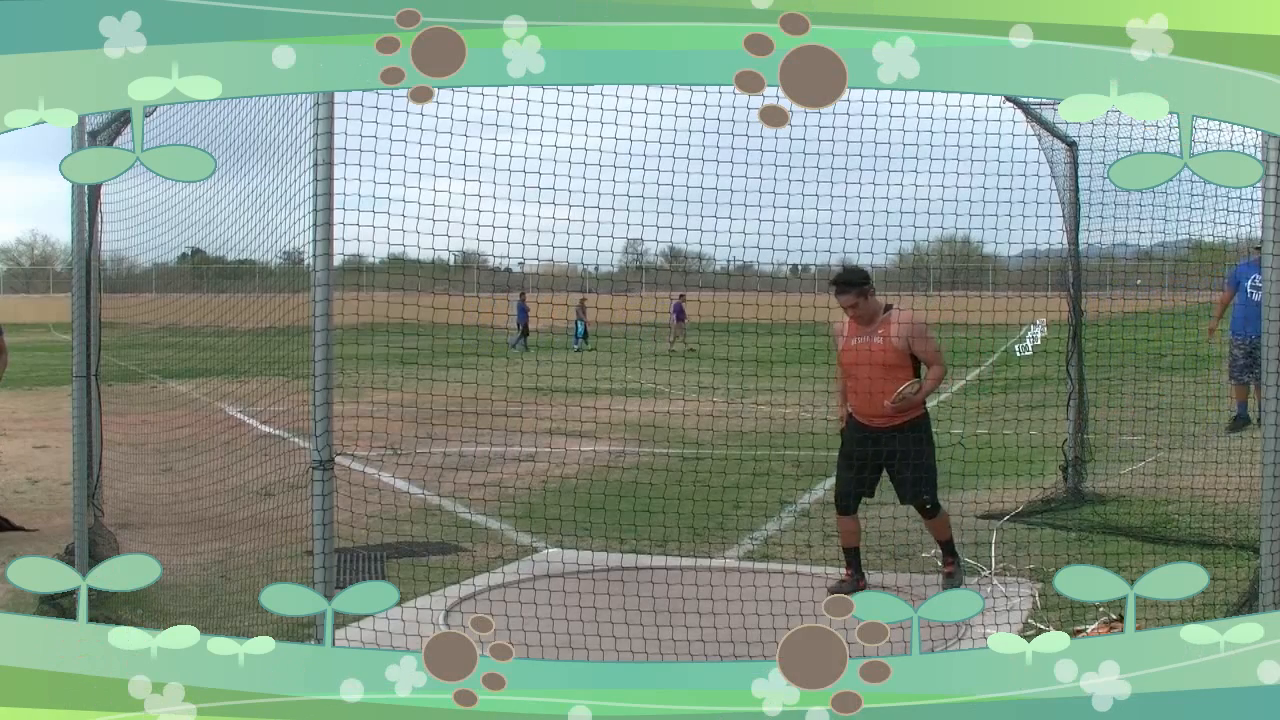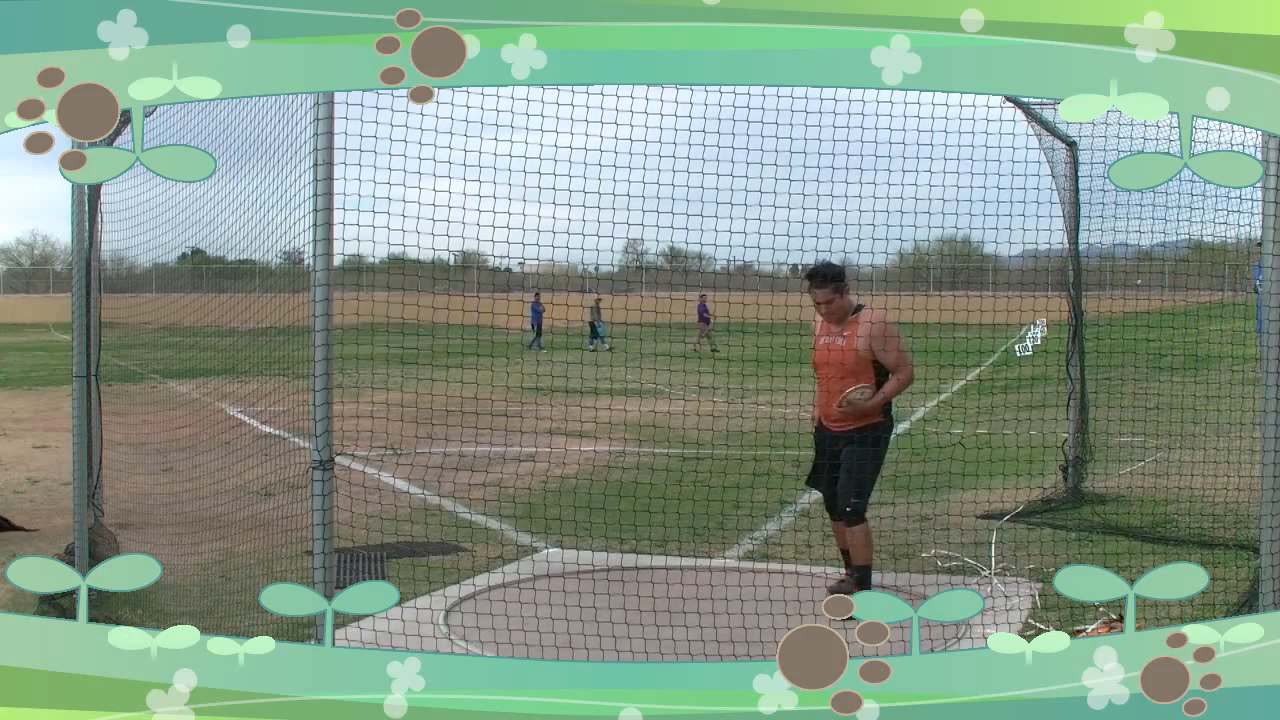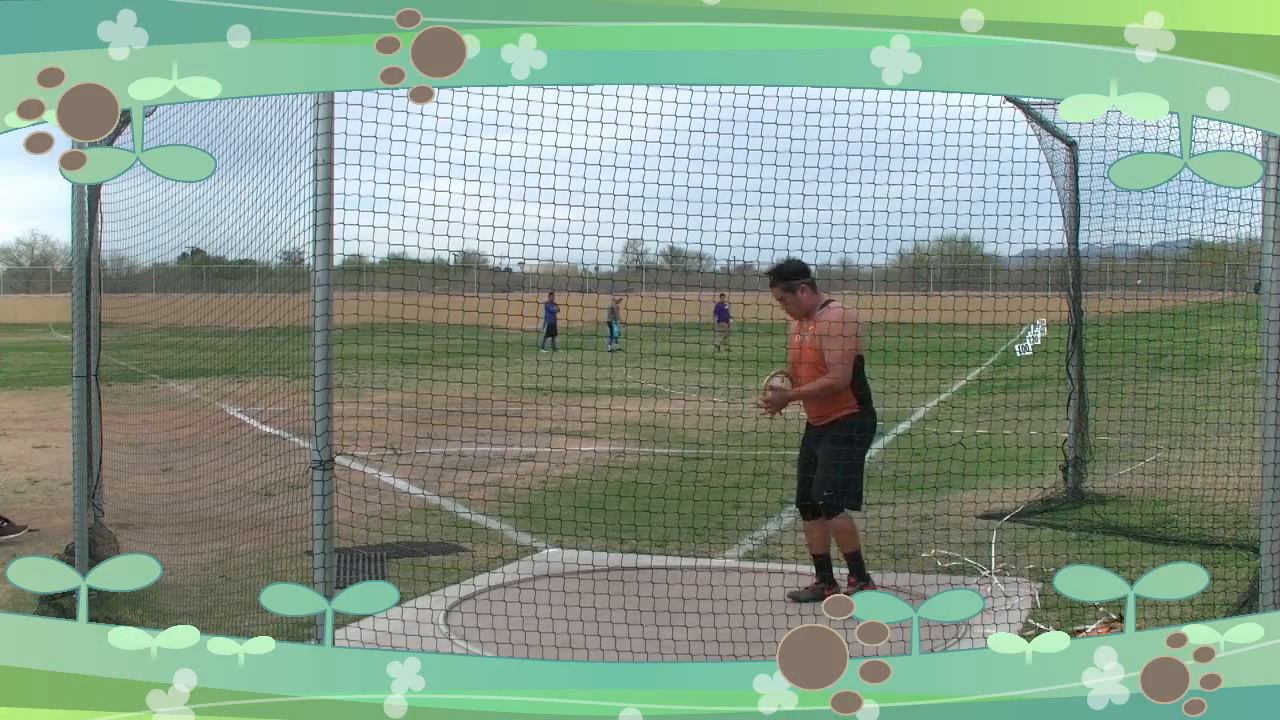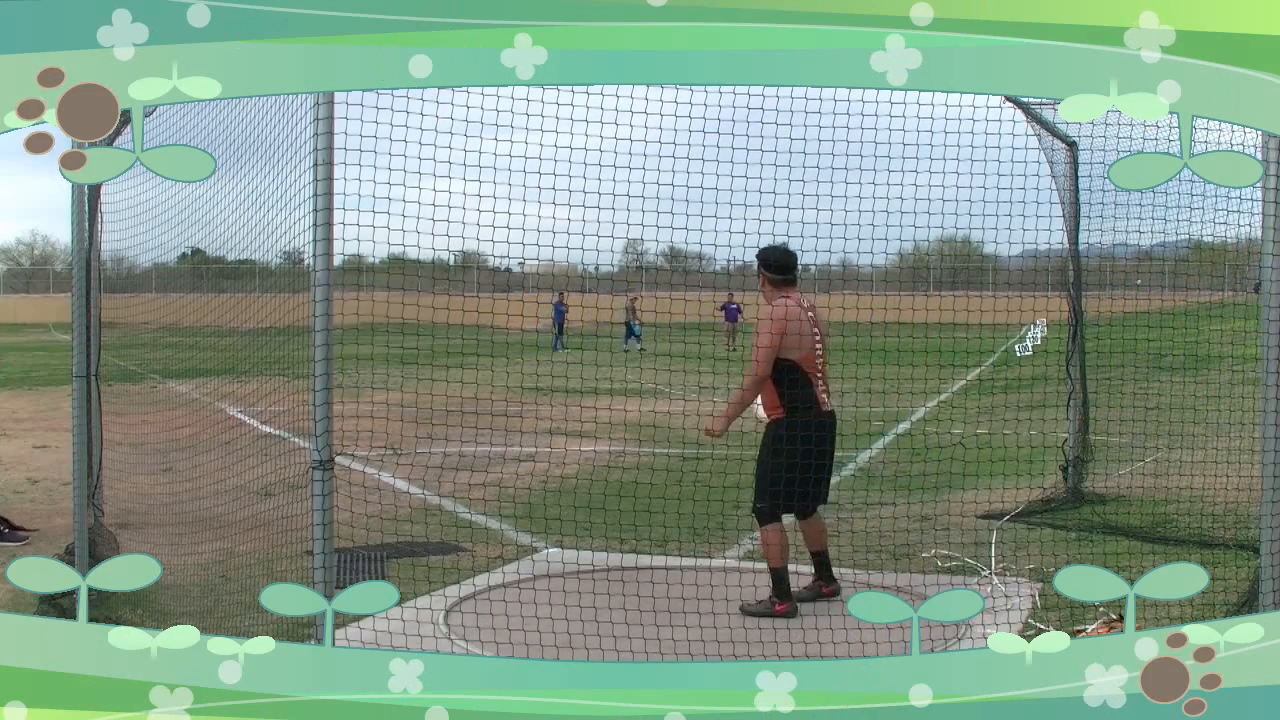
dt=0.7s
person 1, frame 1
left shoulder: (906, 324)
right shoulder: (841, 329)
left elbow: (938, 366)
left wrist: (918, 398)
right wrist: (842, 403)
left hip: (907, 428)
right hip: (860, 428)
left knee: (925, 501)
right knee: (844, 499)
left ankle: (951, 561)
right ankle: (854, 574)
person 1, frame 2
left shoulder: (873, 325)
right shoulder: (819, 325)
left elbow: (905, 373)
left wrist: (870, 405)
right wrist: (819, 406)
left hip: (867, 431)
right hip: (828, 430)
left knee: (851, 508)
right knee: (834, 505)
left ankle: (864, 590)
right ankle: (851, 571)
person 1, frame 3
left shoulder: (837, 319)
right shoulder: (798, 323)
left elbow: (839, 379)
left wrist: (789, 396)
right wrist: (779, 395)
left hip: (849, 425)
right hip: (817, 426)
left knee: (828, 501)
right knee: (807, 505)
left ankle: (861, 581)
right ankle: (825, 582)
person 1, frame 4
left shoulder: (778, 312)
right shoulder: (809, 310)
left elbow: (758, 373)
left wrist: (726, 417)
left hip: (792, 425)
right hip: (820, 420)
left knee: (767, 511)
right knee: (804, 506)
left ankle: (781, 599)
right ankle: (825, 580)
